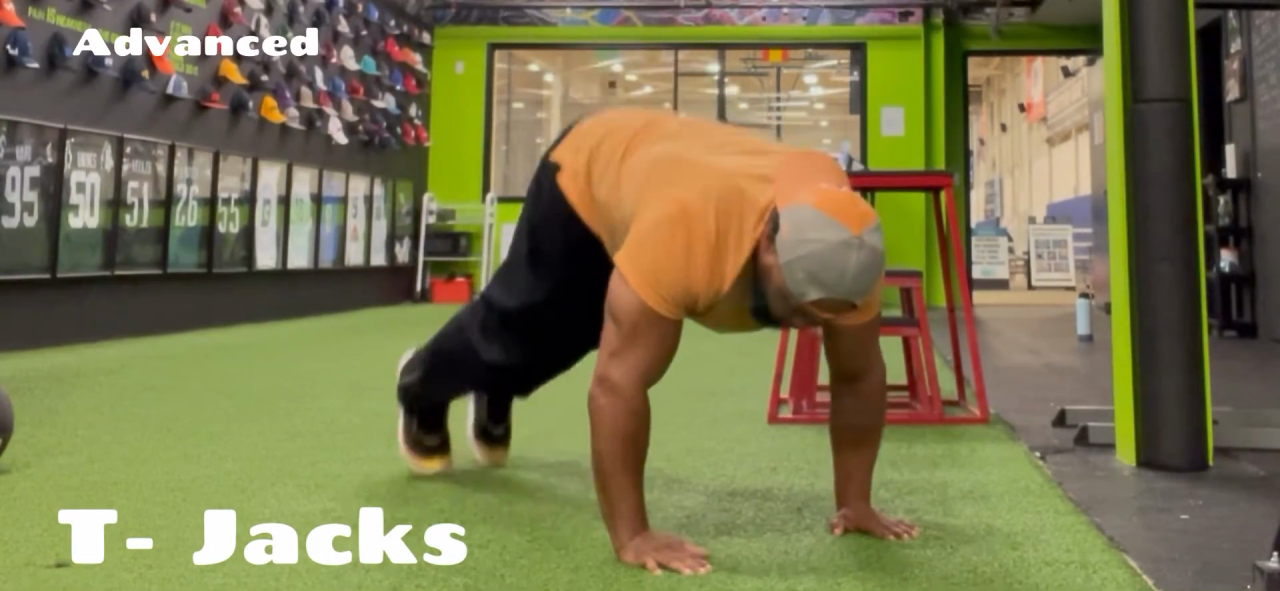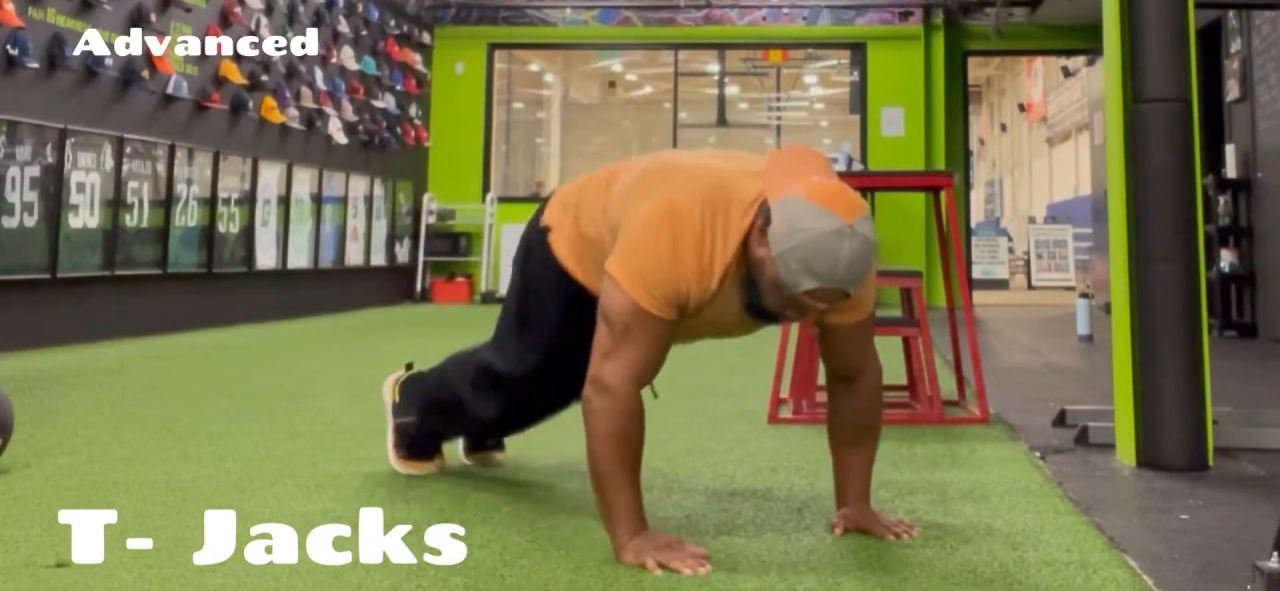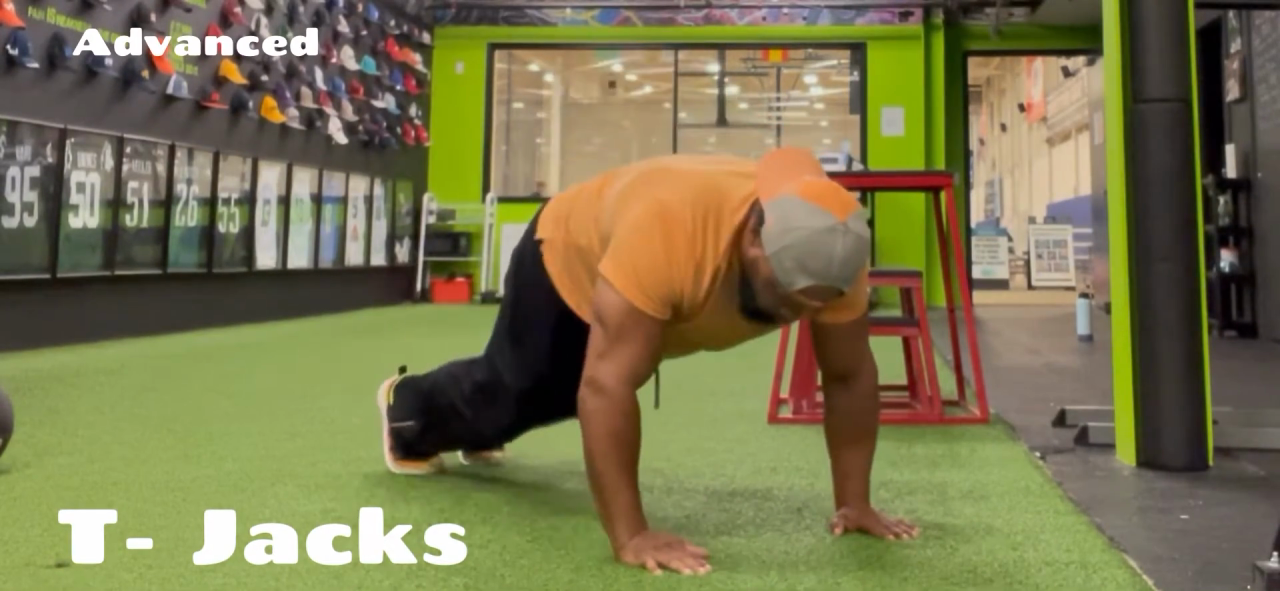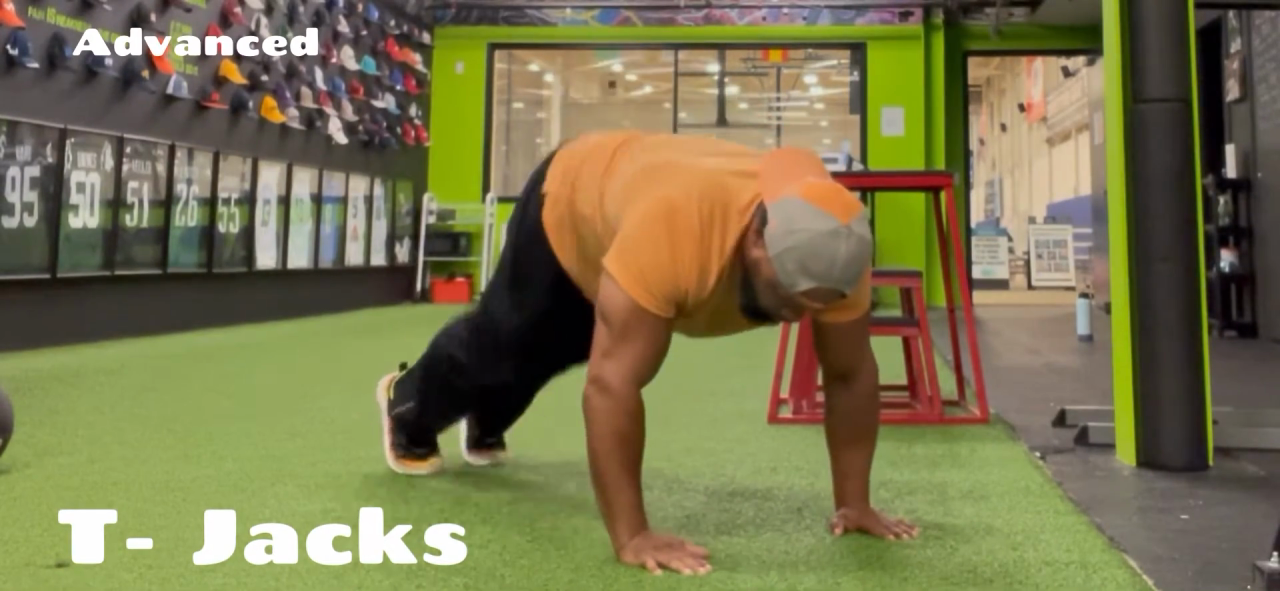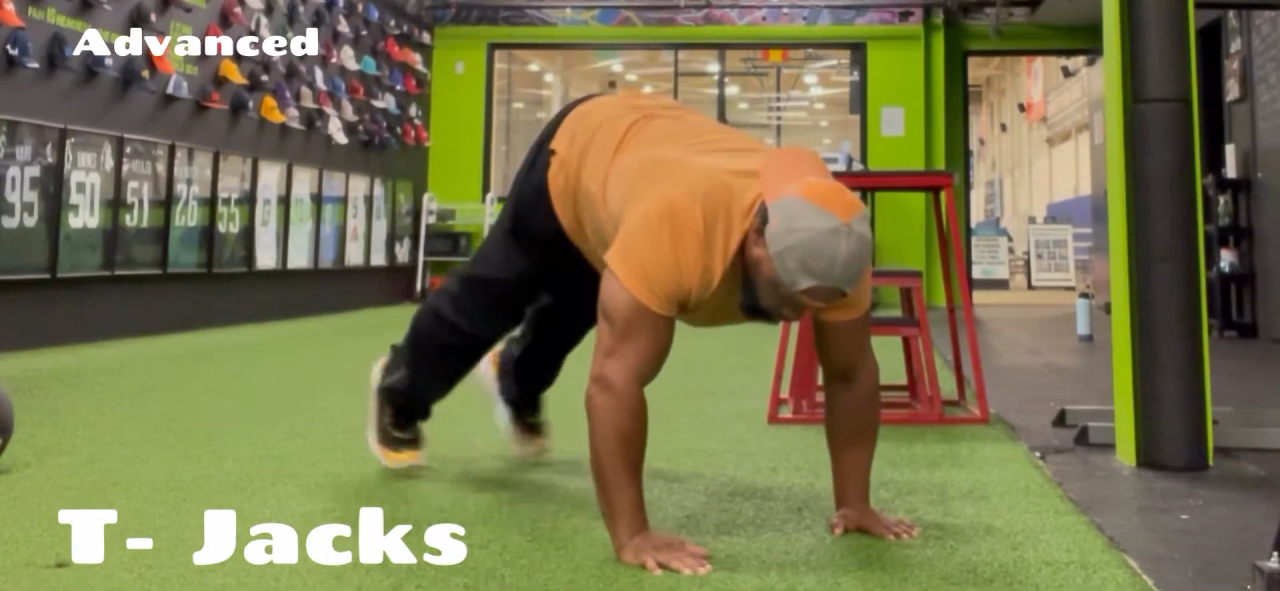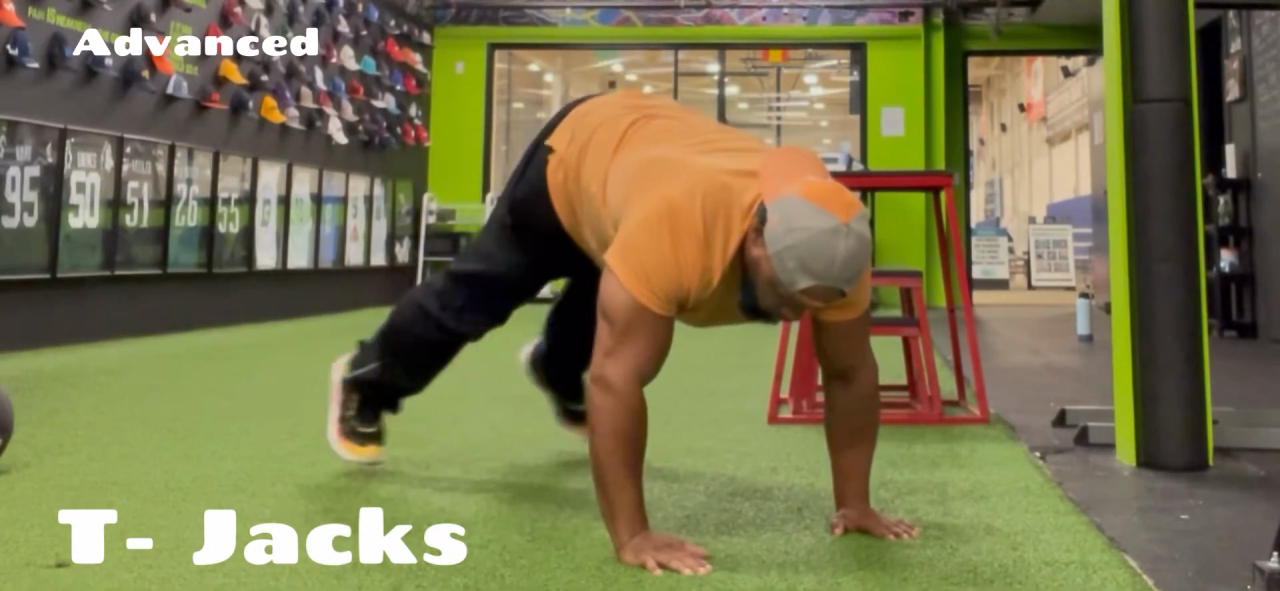
dt=0.1s
person 1, frame 1
left shoulder: (840, 247)
right shoulder: (685, 228)
left elbow: (859, 375)
right elbow: (618, 383)
left wrist: (855, 502)
right wrist: (632, 537)
right hip: (588, 180)
left knee: (572, 336)
right knee: (514, 334)
left ankle: (493, 398)
right ankle: (422, 391)
person 1, frame 2
left shoulder: (833, 246)
right shoulder: (675, 234)
left elbow: (855, 377)
right elbow: (609, 386)
left wrist: (855, 504)
right wrist: (631, 537)
right hip: (581, 239)
left knee: (558, 387)
right knee: (519, 376)
left ankle: (480, 426)
right ankle: (413, 405)
person 1, frame 3
left shoulder: (827, 248)
right shoulder: (668, 233)
left elbow: (851, 377)
right elbow: (605, 386)
left wrist: (856, 504)
right wrist: (631, 536)
right hip: (572, 258)
left knee: (557, 397)
right knee: (510, 396)
left ankle: (477, 425)
right ankle: (408, 409)
person 1, frame 4
left shoulder: (828, 246)
right shoulder: (671, 231)
left elbow: (851, 375)
right elbow: (612, 384)
left wrist: (854, 504)
right wrist: (631, 538)
right hip: (573, 198)
left knee: (557, 348)
right knee: (498, 346)
left ankle: (486, 414)
right ankle: (410, 412)
person 1, frame 5
left shoulder: (828, 243)
right shoulder: (674, 228)
left elbow: (851, 373)
right elbow: (614, 380)
left wrist: (855, 503)
right wrist: (632, 537)
right hip: (582, 156)
left knee: (579, 306)
right knee: (490, 300)
left ankle: (516, 375)
right ankle: (401, 388)
person 1, frame 6
left shoulder: (830, 243)
right shoulder: (671, 227)
left elbow: (849, 372)
right elbow: (613, 380)
left wrist: (856, 502)
right wrist: (632, 535)
right hip: (579, 157)
left knee: (605, 298)
right knee: (478, 294)
left ankle: (556, 370)
right ankle: (367, 380)
